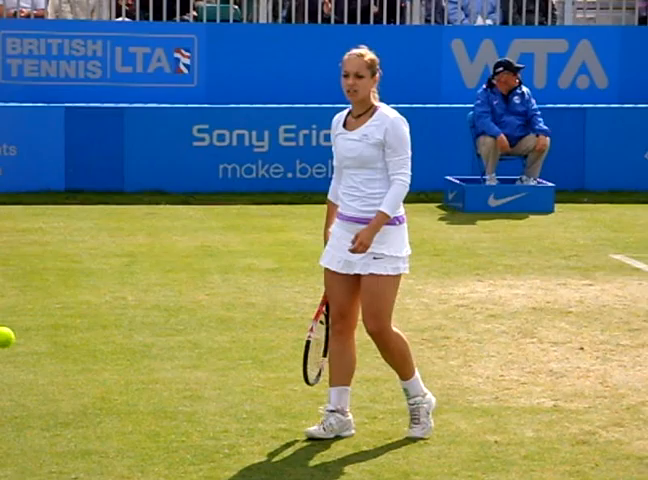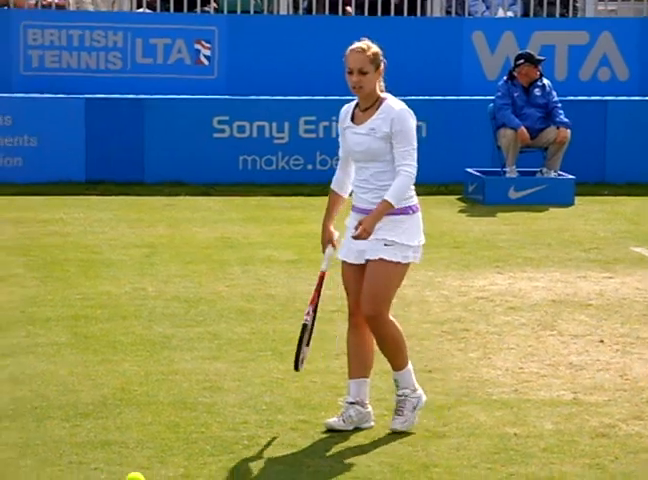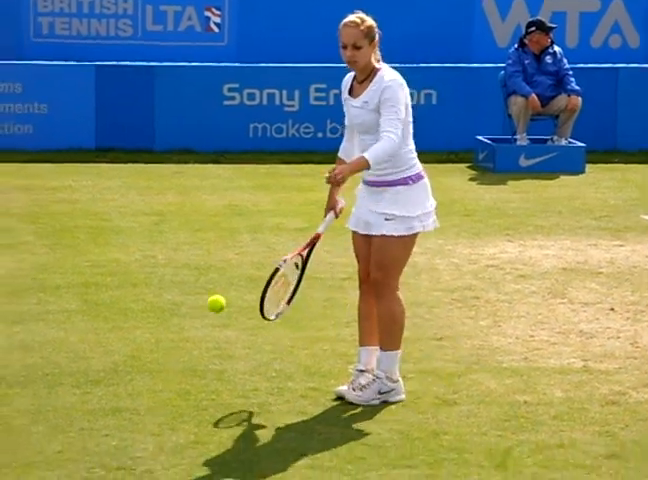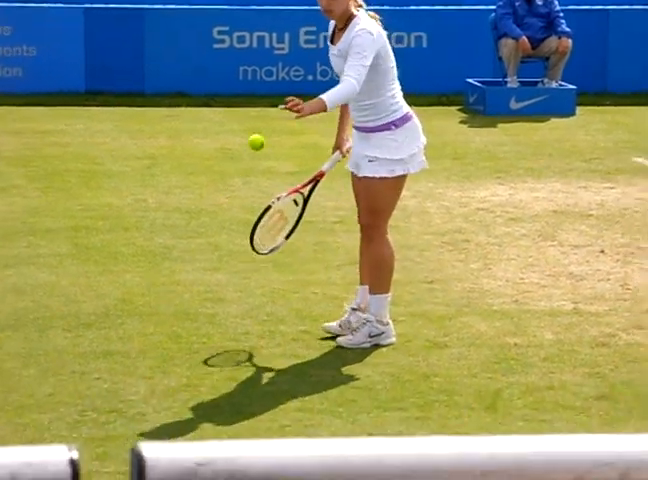
dt=0.2s
person 1, frame 1
left shoulder: (391, 122)
right shoulder: (339, 122)
left elbow: (401, 182)
left wrist: (372, 229)
right wrist: (329, 229)
left hip: (382, 234)
right hip: (345, 233)
left knee: (377, 326)
right knee: (339, 324)
left ankle: (418, 396)
right ankle: (338, 415)
person 1, frame 2
left shoulder: (399, 114)
right shoulder: (346, 114)
left elbow: (407, 174)
left wrist: (376, 216)
right wrist: (328, 222)
left hip: (395, 225)
right hip: (361, 224)
left knee: (375, 314)
right knee: (356, 315)
left ankle: (408, 390)
right ankle: (356, 406)
person 1, frame 3
left shoulder: (391, 85)
right shoulder: (348, 83)
left elbow: (390, 142)
left wrist: (350, 168)
right wrist: (335, 190)
left hip: (401, 196)
right hip: (369, 196)
left knee: (383, 286)
right knee: (368, 284)
left ankle: (389, 381)
right ankle: (365, 373)
person 1, frame 4
left shoulder: (364, 34)
right shoulder: (337, 29)
left elbow: (351, 87)
left wrist: (312, 107)
right wrist: (341, 133)
left hip: (390, 138)
right hip: (368, 138)
left knee: (373, 228)
right knee: (368, 227)
left ankle: (377, 323)
right ankle: (363, 310)
